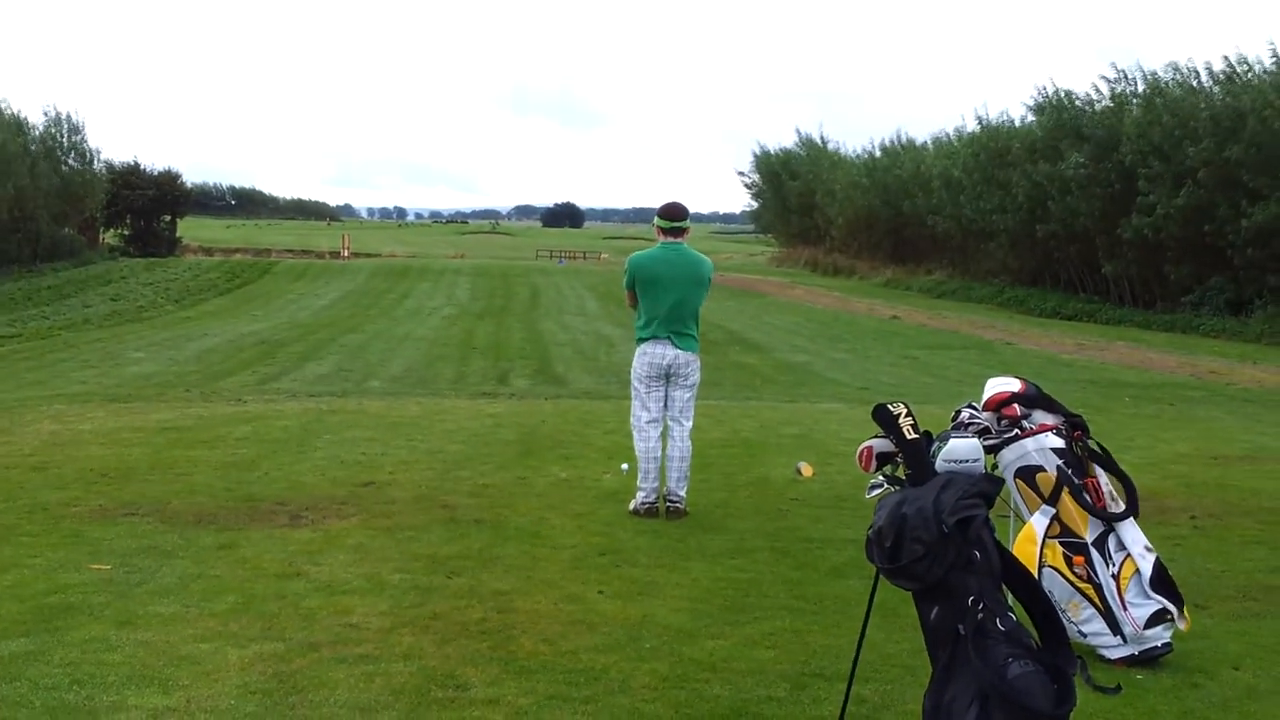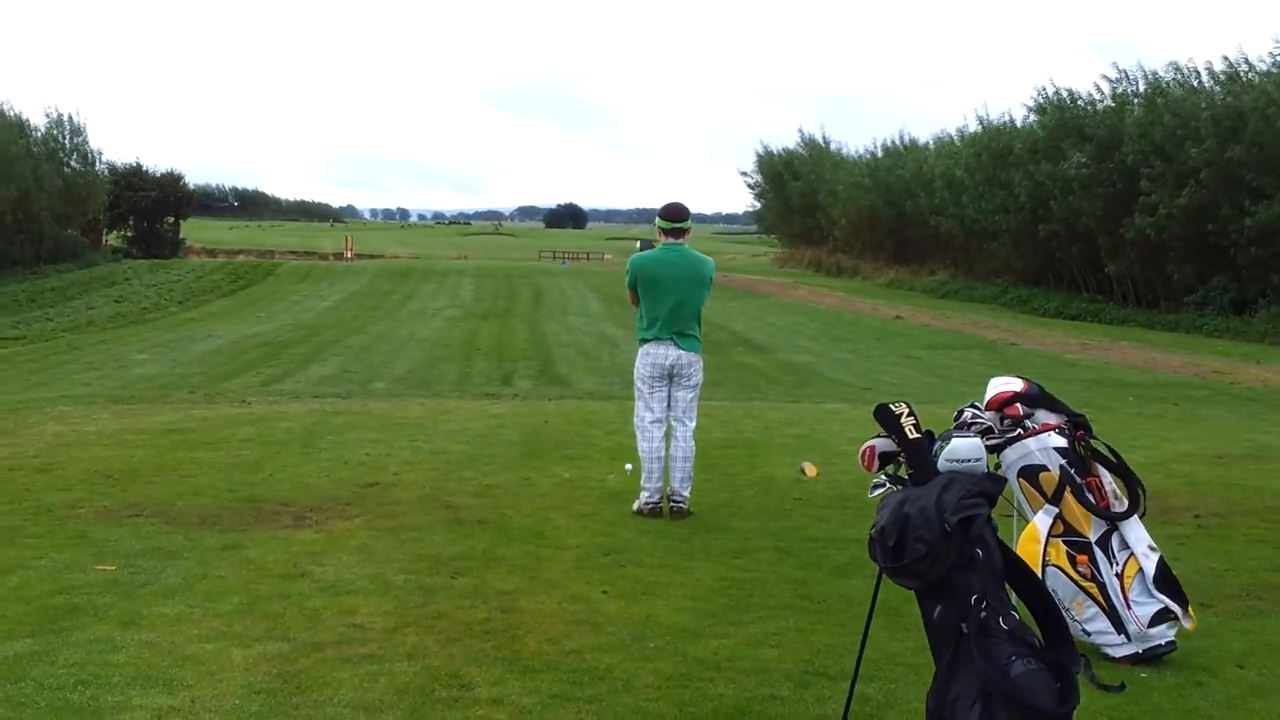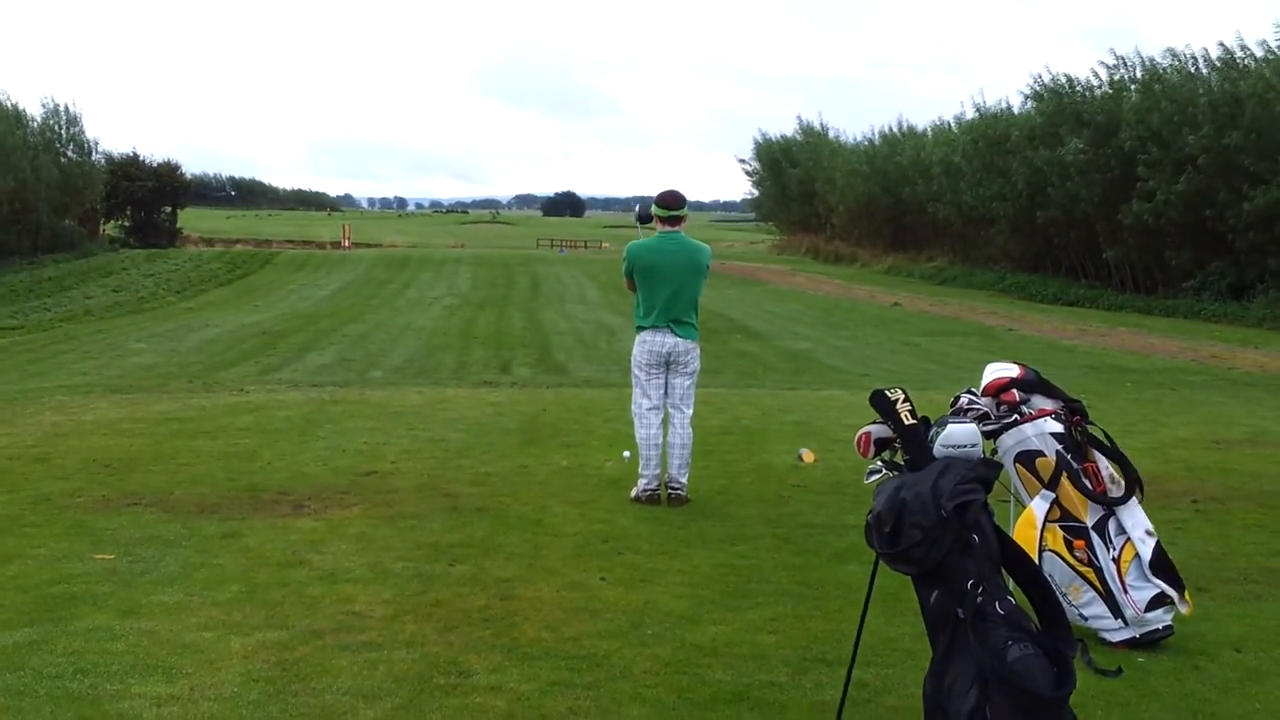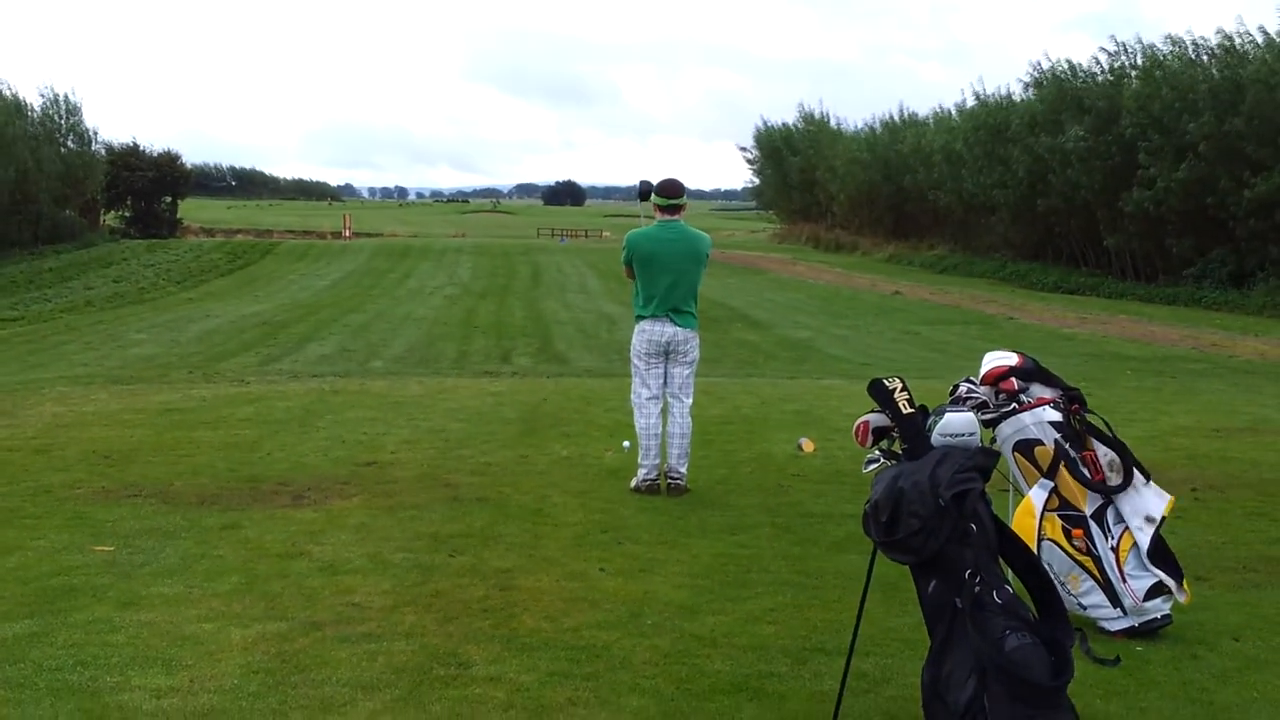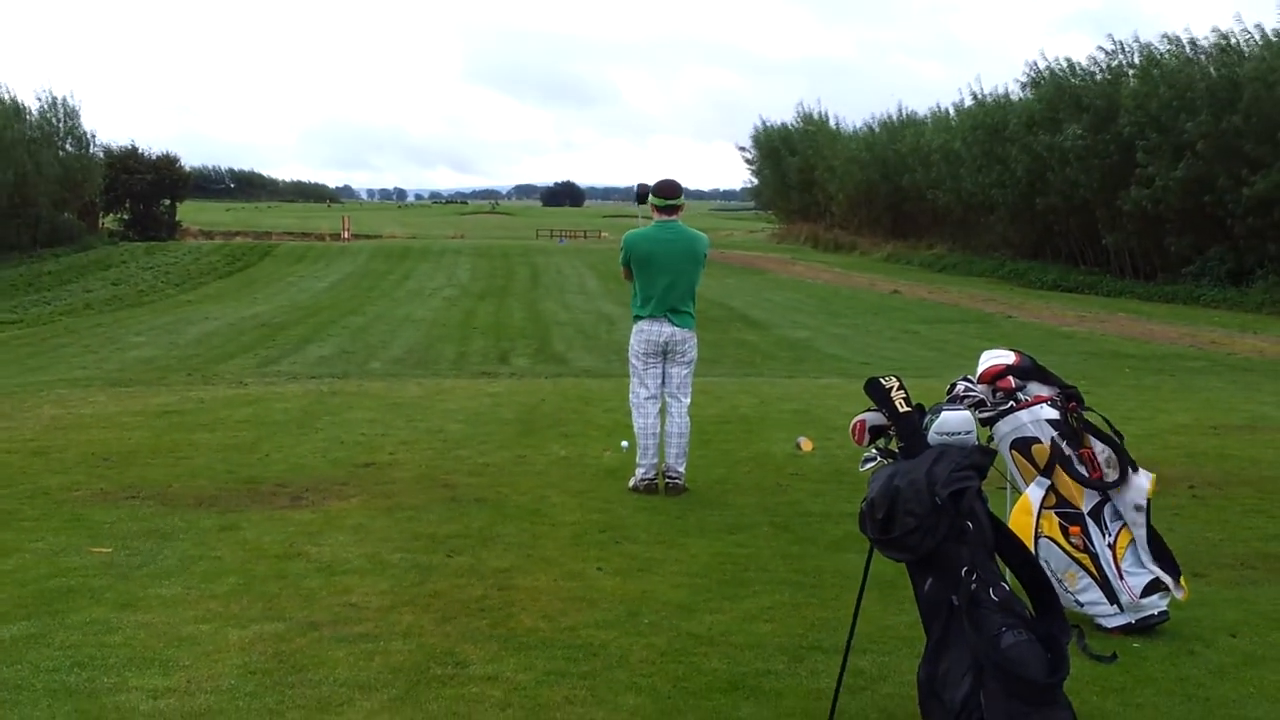
dt=0.1s
person 1, frame 1
left shoulder: (638, 261)
right shoulder: (704, 265)
left hip: (649, 352)
right hip: (686, 354)
left knee: (647, 427)
right knee: (680, 429)
left ankle: (648, 499)
right ankle: (676, 500)
person 1, frame 2
left shoulder: (639, 262)
right shoulder: (706, 266)
left hip: (652, 352)
right hip: (689, 354)
left knee: (650, 427)
right knee: (683, 429)
left ankle: (651, 499)
right ankle: (679, 499)
person 1, frame 3
left shoulder: (636, 250)
right shoulder: (702, 253)
left hip: (649, 340)
right hip: (686, 342)
left knee: (648, 414)
right knee: (681, 416)
left ankle: (649, 486)
right ankle: (677, 486)
person 1, frame 4
left shoulder: (636, 239)
right shoulder: (702, 242)
left hip: (648, 329)
right hip: (685, 331)
left knee: (647, 404)
right knee: (680, 406)
left ankle: (649, 476)
right ankle: (677, 476)
person 1, frame 5
left shoulder: (633, 239)
right shoulder: (699, 242)
left hip: (647, 329)
right hip: (683, 331)
left knee: (645, 403)
right knee: (678, 405)
left ankle: (647, 476)
right ankle: (675, 476)
